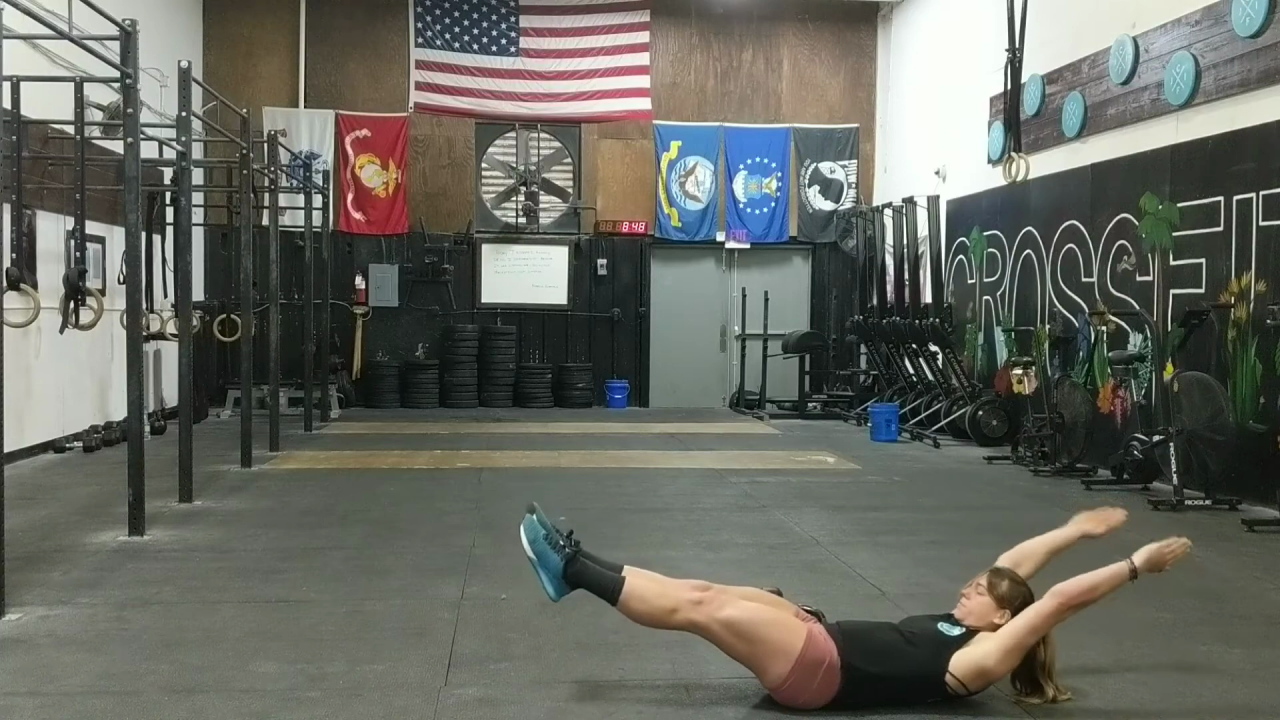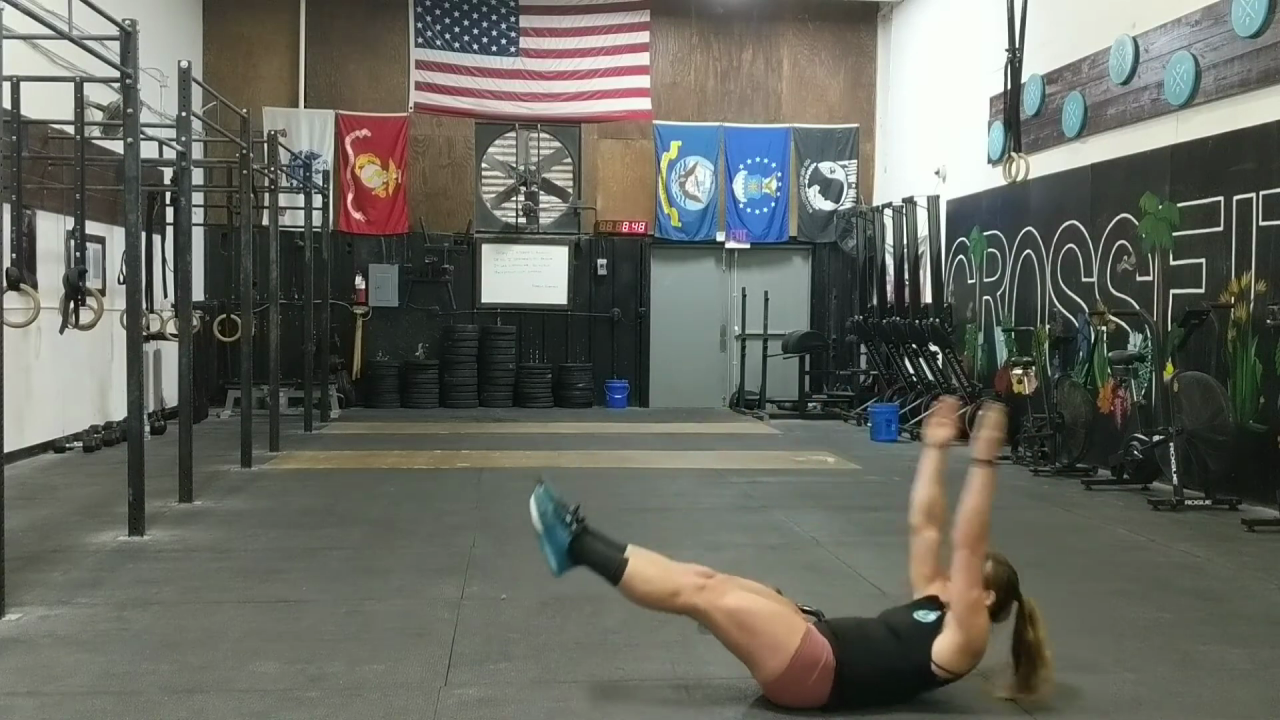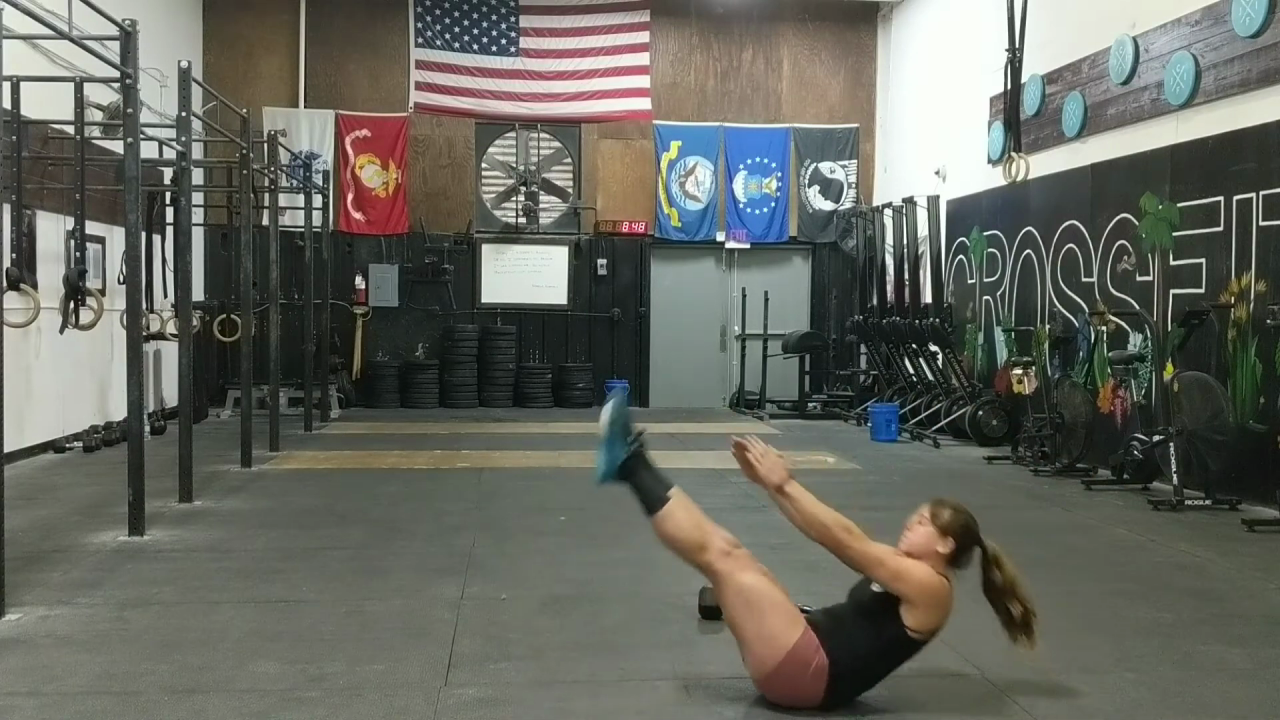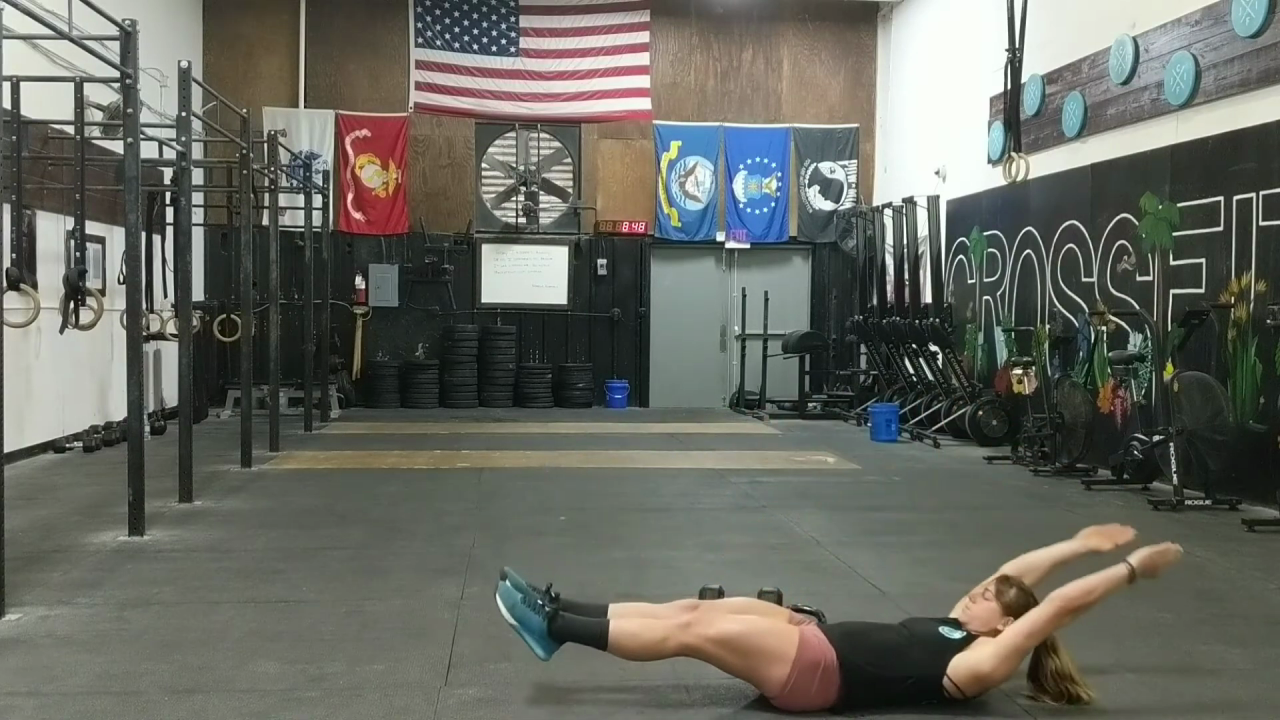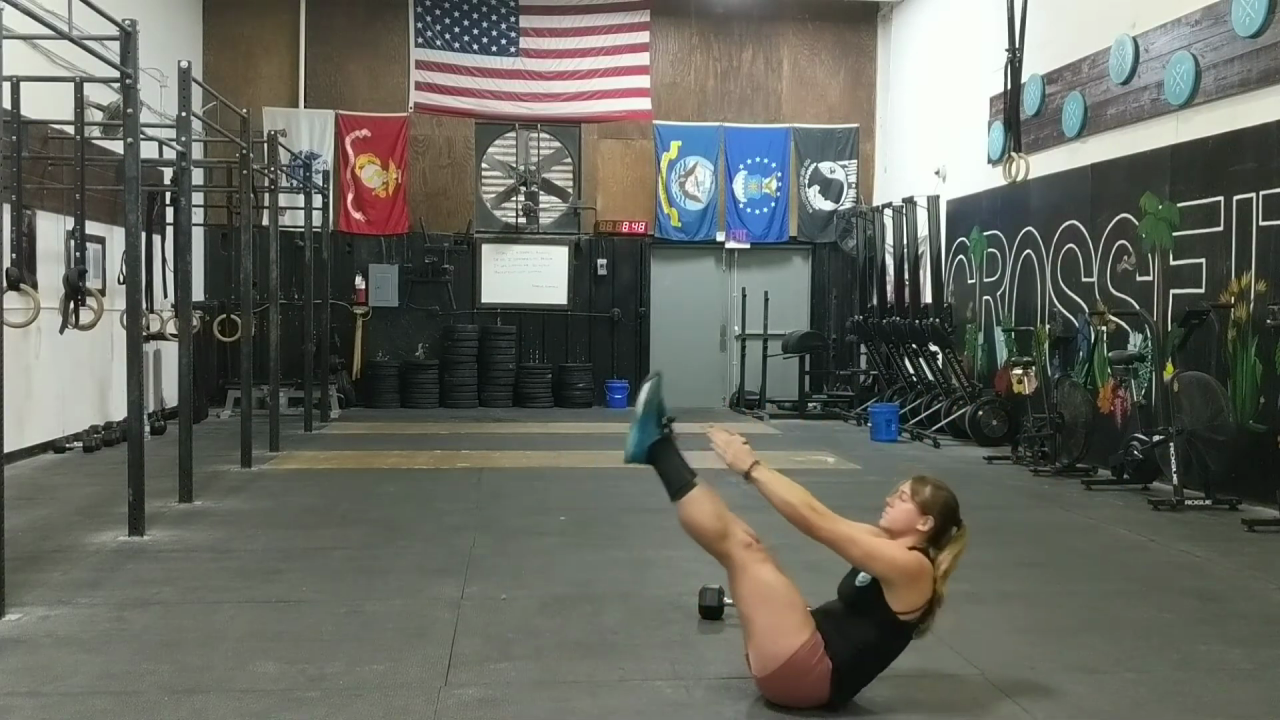
dt=1s
person 1, frame 1
left shoulder: (993, 662)
right shoulder: (967, 629)
left elbow: (1056, 605)
right elbow: (1010, 570)
left wrist: (1134, 567)
right wrist: (1070, 531)
left hip: (825, 673)
right hip: (825, 639)
left knee: (699, 605)
right knee: (702, 588)
left ankle: (573, 570)
right ankle: (579, 563)
person 1, frame 2
left shoulder: (962, 641)
right shoulder: (931, 606)
left elbow: (969, 554)
right elbow: (922, 524)
left wrist: (980, 464)
right wrist: (935, 448)
left hip: (812, 672)
right hip: (808, 647)
left knee: (695, 591)
right knee: (700, 580)
left ankle: (577, 544)
right ankle: (578, 541)
person 1, frame 3
left shoulder: (926, 585)
right shoulder: (898, 568)
left elbow: (842, 536)
right elbow: (840, 538)
left wrist: (783, 484)
right wrist: (770, 478)
left hip: (808, 677)
right hip: (799, 666)
left knee: (720, 554)
right knee: (720, 547)
left ankle: (633, 464)
right ankle: (632, 463)
person 1, frame 4
left shoulder: (980, 665)
right shoulder: (957, 633)
left elbow: (1050, 607)
right elbow: (1013, 572)
left wrist: (1128, 569)
right wrist: (1079, 544)
left hip: (818, 671)
right hip: (814, 641)
left knee: (689, 629)
right knee: (693, 611)
left ankle: (558, 625)
right ankle: (559, 614)
person 1, frame 5
left shoulder: (912, 567)
right shoulder: (892, 552)
left elbow: (816, 520)
right elbow: (821, 521)
left wrist: (750, 467)
right wrist: (752, 465)
left hip: (807, 674)
right hip: (799, 662)
left knee: (741, 545)
right knee: (739, 540)
left ankle: (660, 447)
right ankle: (658, 447)
